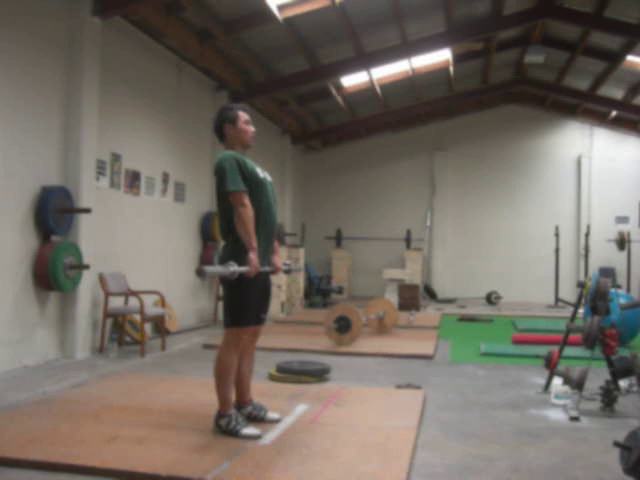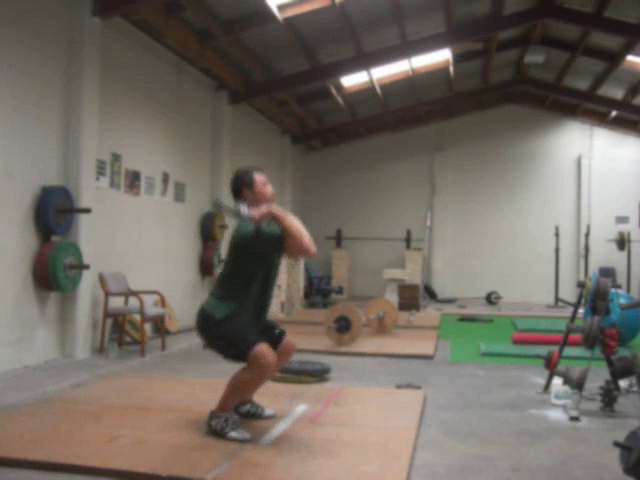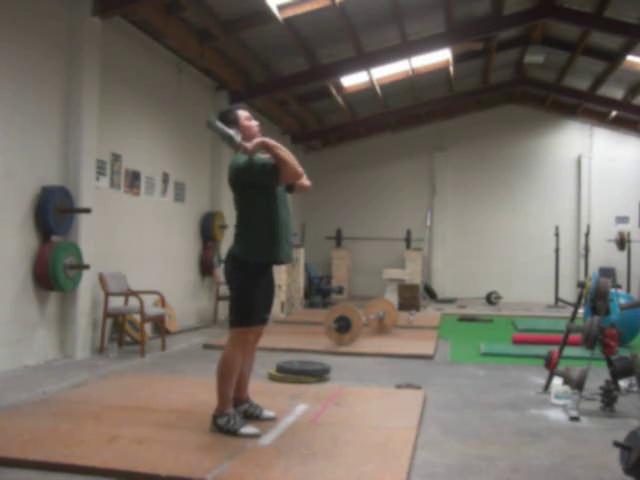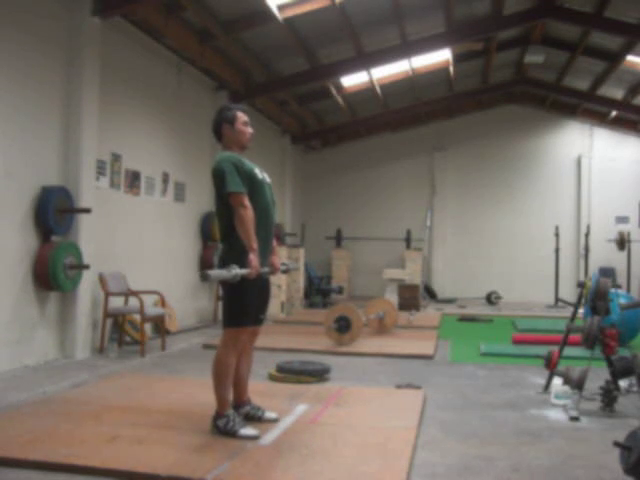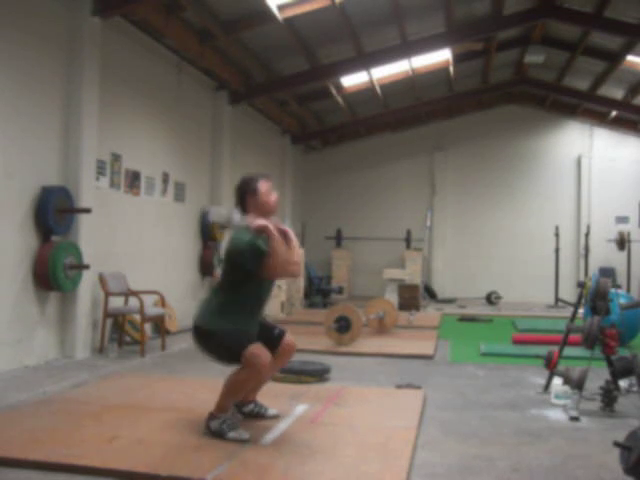
dt=1s
person 1, frame 1
left shoulder: (248, 164)
right shoulder: (229, 160)
right elbow: (242, 206)
left wrist: (274, 252)
right wrist: (251, 251)
left hip: (259, 264)
right hip: (243, 263)
left knee: (250, 337)
right knee: (236, 339)
left ankle: (245, 404)
right ankle: (226, 414)
person 1, frame 2
left shoulder: (267, 228)
right shoulder: (252, 231)
left elbow: (308, 248)
right elbow: (304, 249)
left wrist: (285, 217)
right wrist: (277, 213)
left hip: (243, 315)
right hip: (219, 319)
left knee: (286, 347)
right knee: (265, 359)
left ankle: (242, 400)
right ankle: (220, 415)
person 1, frame 3
left shoulder: (261, 163)
right shoulder: (246, 164)
left elbow: (302, 183)
right elbow: (293, 173)
left wrist: (269, 146)
right wrist: (268, 143)
left hip: (261, 262)
right hip: (247, 263)
left knee: (252, 337)
right knee: (240, 338)
left ankle: (242, 401)
right ankle: (223, 413)
person 1, frame 4
left shoulder: (248, 165)
right shoulder: (228, 163)
right elbow: (242, 208)
left wrist: (272, 253)
right wrist: (251, 252)
left hip: (259, 265)
right hip: (241, 264)
left knee: (249, 337)
right knee: (233, 339)
left ankle: (242, 403)
right ankle: (223, 415)
person 1, frame 5
left shoulder: (265, 232)
right shoulder: (247, 240)
left elbow: (290, 267)
right elbow: (290, 270)
left wrist: (285, 235)
right wrist: (273, 233)
left hip: (243, 319)
right hip: (215, 327)
left knee: (286, 346)
right knee: (259, 359)
left ankle: (246, 400)
right ankle: (219, 415)
